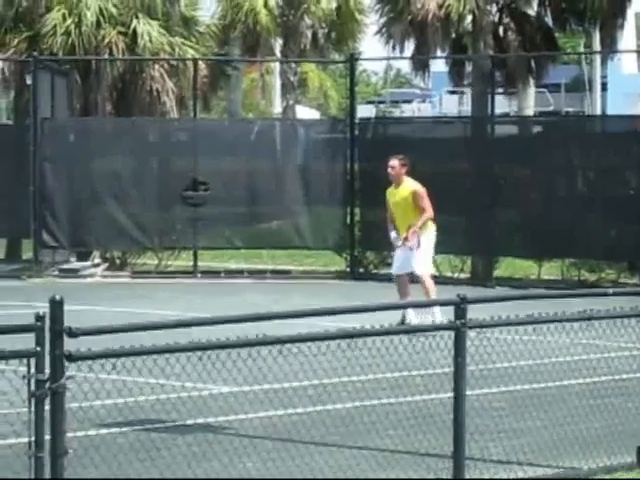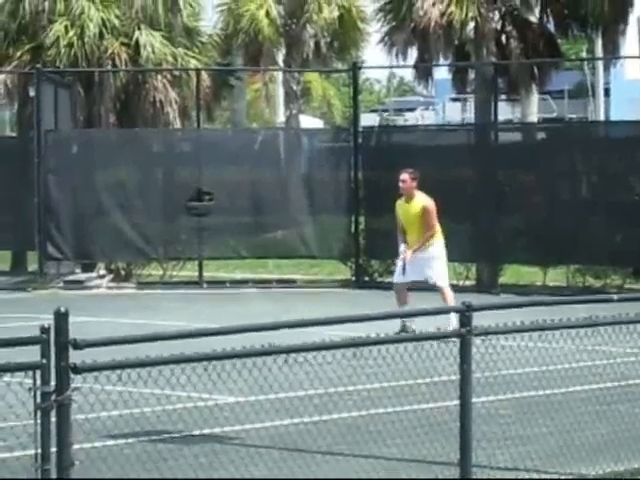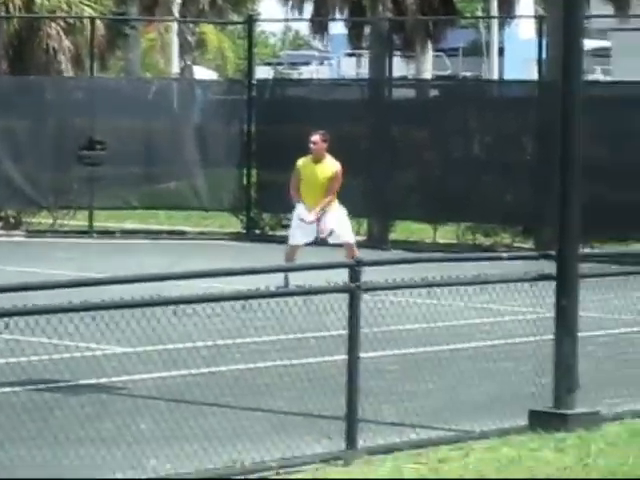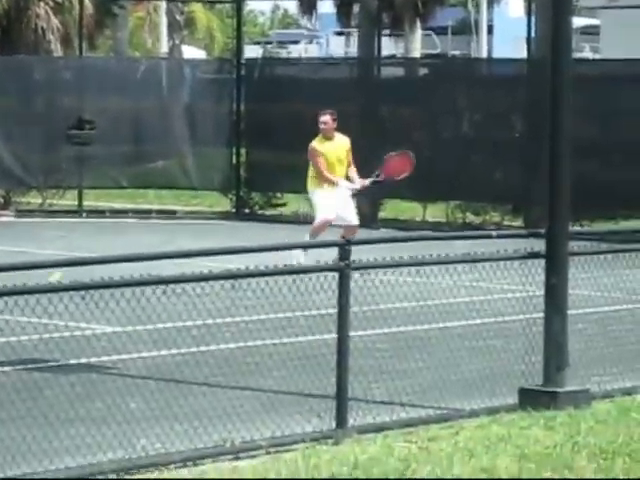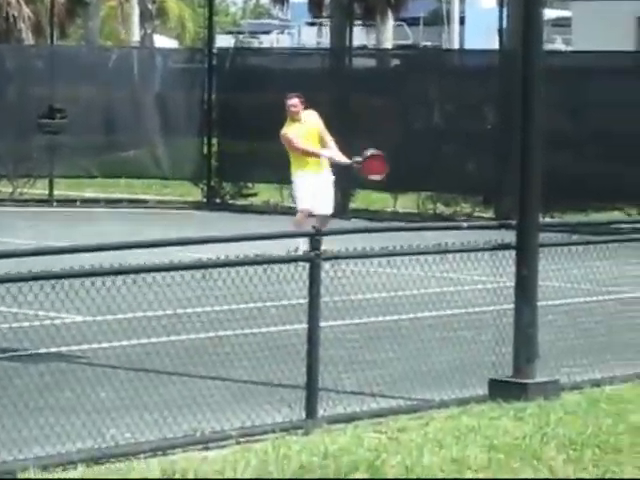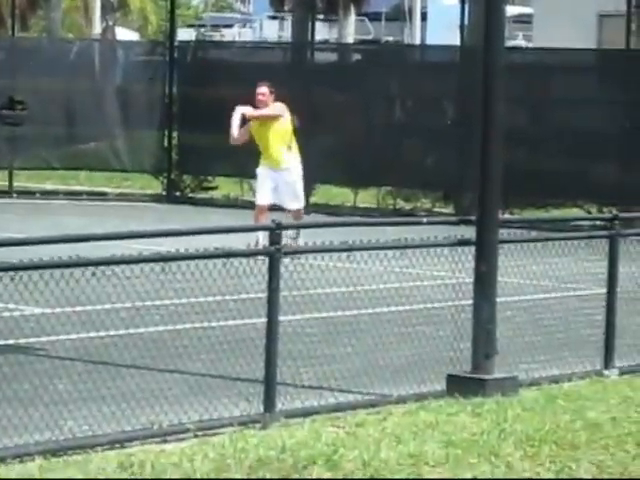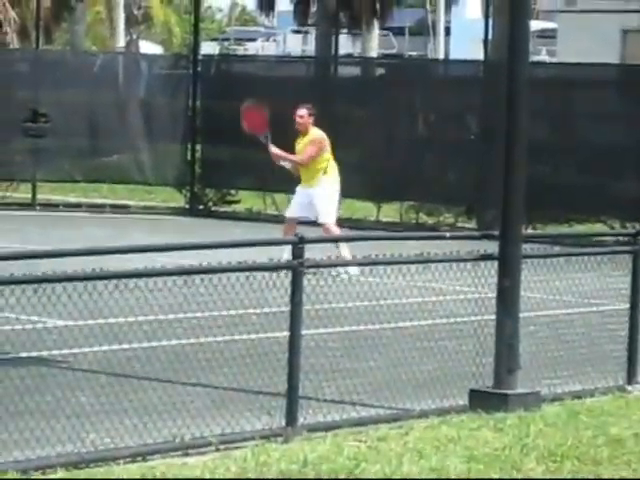
dt=0.3s
person 1, frame 1
left shoulder: (415, 189)
right shoulder: (389, 192)
left elbow: (429, 213)
right elbow: (390, 218)
left wrist: (415, 228)
right wrist: (393, 233)
left hip: (422, 235)
right hip: (406, 238)
left knee: (422, 273)
right knee: (399, 275)
left ankle: (436, 315)
right ankle: (408, 315)
person 1, frame 2
left shoulder: (426, 203)
right shoulder: (399, 204)
left elbow: (432, 231)
left wrist: (412, 249)
right wrist: (403, 247)
left hip: (432, 247)
right hip: (411, 250)
left knee: (441, 284)
right knee: (398, 284)
left ankle: (454, 324)
right ankle: (406, 324)
person 1, frame 3
left shoulder: (335, 167)
right shoulder: (301, 164)
left elbow: (331, 195)
right elbow: (293, 189)
left wrist: (317, 213)
right wrist: (301, 207)
left hip: (329, 209)
right hip: (305, 209)
left knee: (349, 242)
right knee: (293, 245)
right ankle: (286, 280)
person 1, frame 4
left shoulder: (345, 141)
right shoulder: (315, 146)
left elbow: (350, 166)
right elbow: (323, 174)
left wrist: (356, 179)
right wrist: (342, 184)
left hip: (342, 189)
right hip: (321, 188)
left knee: (353, 225)
right knee: (326, 218)
person 1, frame 5
left shoulder: (311, 116)
right shoulder: (286, 133)
left elbow: (326, 137)
right elbow: (302, 150)
left wrist: (337, 154)
right wrist: (325, 154)
left hip: (322, 172)
right hip: (303, 174)
left knee: (324, 214)
right knee: (304, 209)
right ankle: (301, 247)
person 1, frame 6
left shoulder: (279, 108)
right shoulder: (253, 123)
left elbow: (252, 114)
right elbow: (234, 140)
left wrist: (245, 110)
right wrist: (236, 117)
left hip: (289, 165)
right hip: (267, 167)
left knee: (296, 208)
right knee: (261, 205)
left ankle: (297, 233)
right ankle: (260, 243)
person 1, frame 7
left shoulder: (318, 137)
right shoulder: (299, 140)
left elbow: (303, 161)
right elbow: (297, 167)
left wrist: (279, 153)
right wrist: (282, 161)
left hip: (326, 184)
right hip: (307, 185)
left knee: (327, 223)
right knee: (290, 219)
left ankle: (347, 260)
